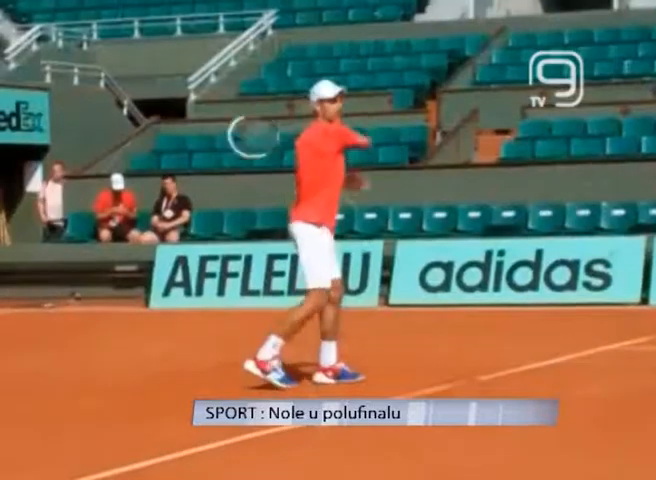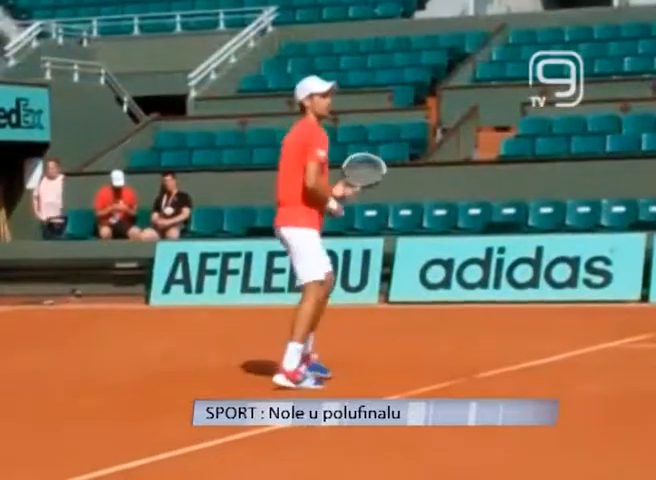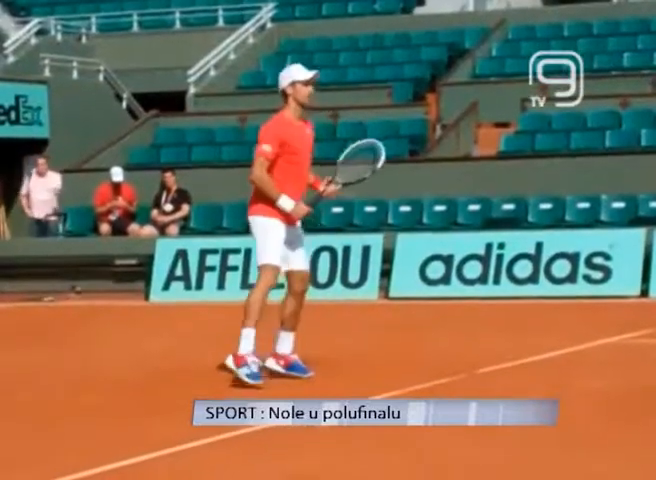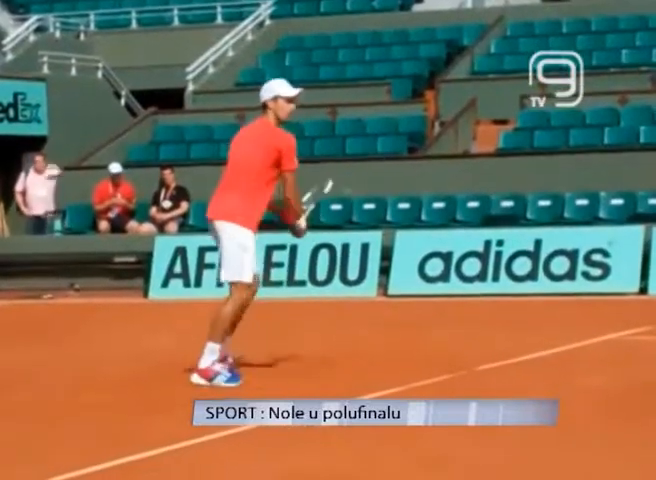
dt=0.4s
person 1, frame 1
left shoulder: (307, 138)
right shoulder: (333, 131)
right elbow: (364, 141)
left wrist: (342, 180)
left hip: (312, 223)
right hip: (312, 225)
left knee: (334, 294)
right knee: (316, 299)
left ankle: (328, 365)
right ankle: (265, 357)
person 1, frame 2
left shoulder: (298, 134)
right shoulder: (313, 134)
right elbow: (312, 182)
left wrist: (333, 192)
right wrist: (331, 202)
left hip: (302, 222)
right hip: (297, 222)
left knee: (325, 283)
right knee: (313, 292)
left ankle: (304, 352)
right ankle: (291, 368)
person 1, frame 3
left shoulder: (307, 126)
right shoulder: (274, 126)
right elbow: (257, 175)
left wrist: (320, 184)
right wrist: (288, 203)
left hip: (290, 217)
right hip: (267, 213)
left knee: (299, 284)
right knee: (267, 277)
left ankle: (281, 355)
right ankle: (243, 354)
person 1, frame 4
left shoulder: (245, 133)
right shoulder: (285, 140)
right elbow: (289, 194)
left wrist: (288, 215)
right wrist: (299, 221)
left hip: (219, 214)
right hip: (236, 220)
left knee: (240, 289)
right knee: (244, 292)
left ankle: (215, 361)
right ankle: (207, 363)
